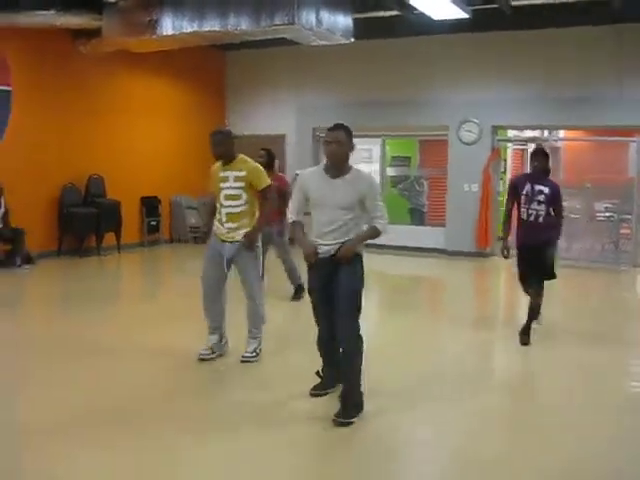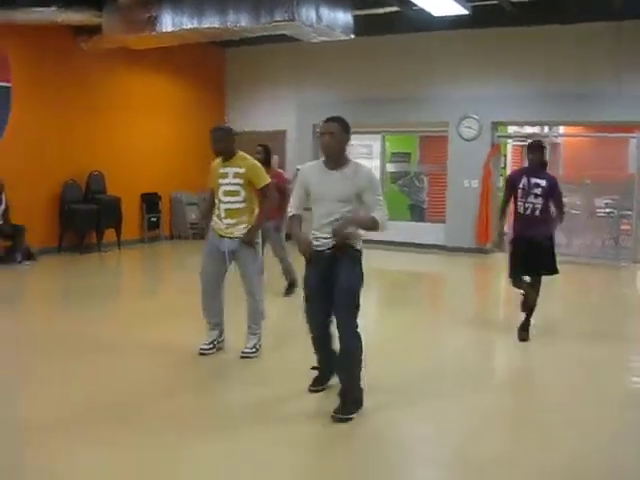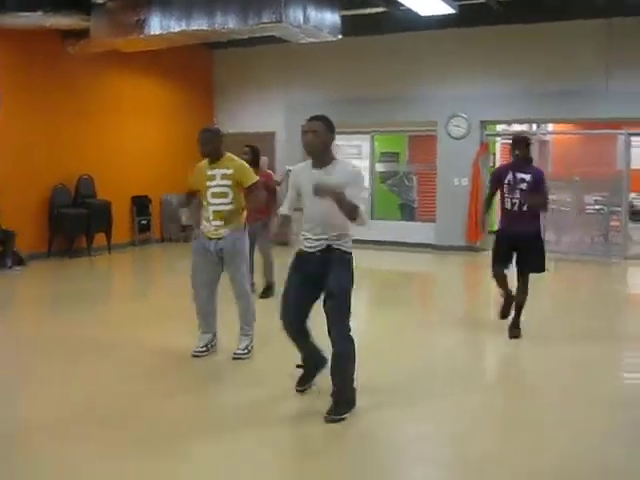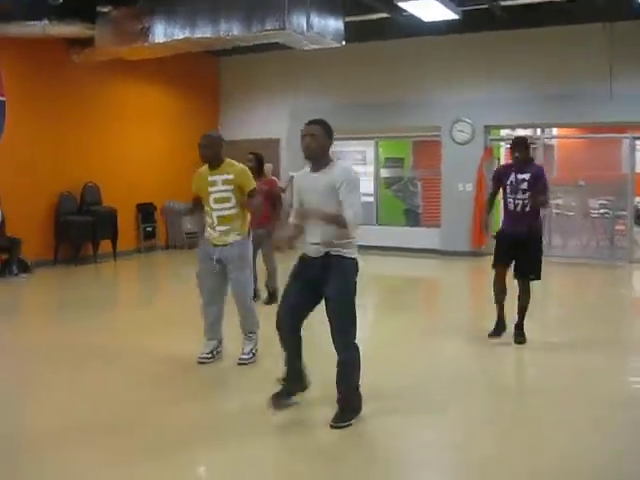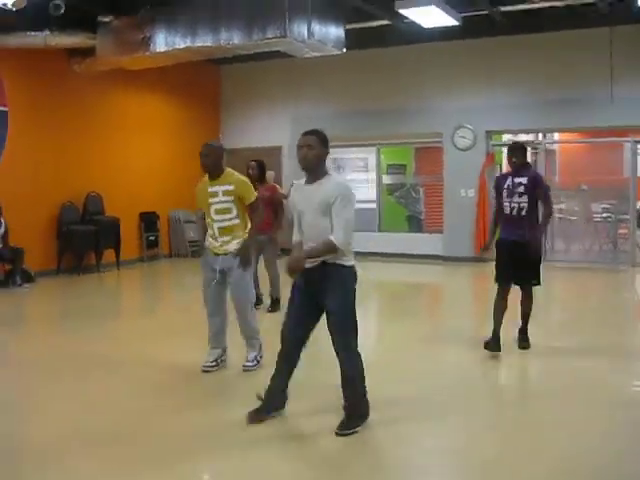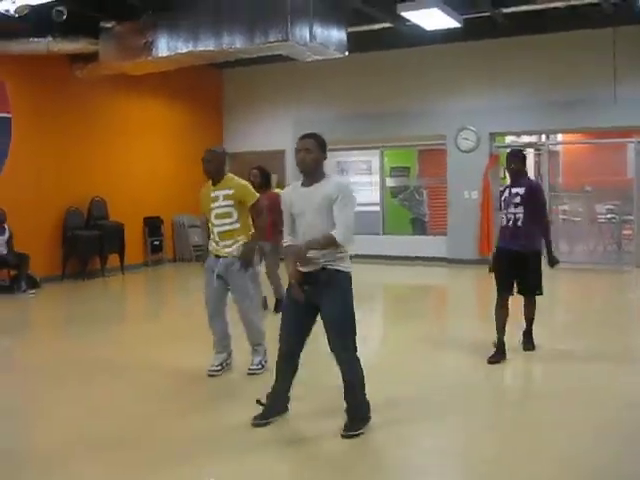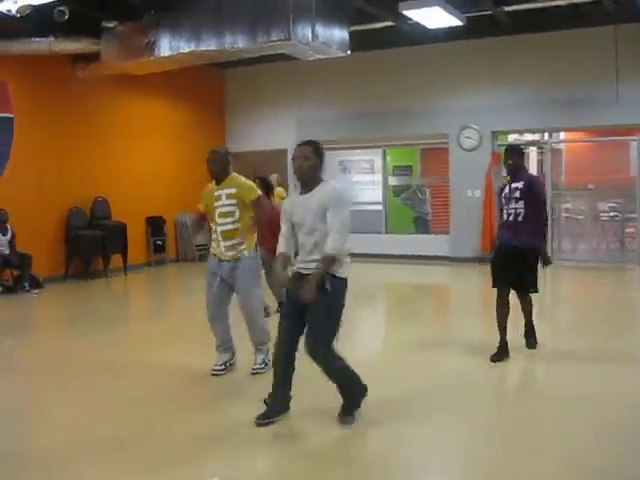
dt=0.1s
person 1, frame 1
left shoulder: (365, 182)
right shoulder: (306, 178)
left elbow: (380, 222)
right elbow: (294, 213)
left wrist: (356, 242)
right wrist: (304, 242)
left hip: (348, 260)
right hip: (318, 260)
left knee: (347, 328)
right knee: (325, 327)
left ankle: (352, 400)
right ankle: (332, 375)
person 1, frame 2
left shoulder: (364, 175)
right shoulder: (307, 171)
left elbow: (380, 219)
right elbow: (295, 206)
left wrist: (353, 222)
right wrist: (297, 233)
left hip: (347, 254)
right hip: (316, 252)
left knee: (346, 326)
right knee: (317, 321)
left ankle: (351, 396)
right ankle: (328, 366)
person 1, frame 3
left shoulder: (349, 172)
right shoulder: (298, 172)
left elbow: (360, 216)
right elbow: (288, 206)
left wrist: (335, 194)
right wrist: (279, 226)
left hip: (337, 256)
right hip: (306, 254)
left knee: (338, 329)
right knee: (290, 318)
left ankle: (344, 396)
right ankle: (313, 362)
person 1, frame 4
left shoulder: (345, 174)
right shoulder: (300, 178)
left elbow: (352, 221)
left wrist: (316, 214)
right wrist: (289, 234)
left hip: (339, 262)
right hip: (310, 259)
left knee: (342, 335)
right knee: (286, 320)
left ankle: (350, 402)
right ankle: (294, 380)
person 1, frame 5
left shoulder: (339, 188)
right shoulder: (296, 192)
left elbow: (342, 239)
left wrist: (304, 255)
right wrist: (294, 260)
left hip: (337, 272)
right hip: (307, 272)
left knee: (345, 346)
right knee: (291, 339)
left ankle: (356, 410)
right ankle: (274, 400)
person 1, frame 6
left shoulder: (338, 188)
right shoulder: (289, 194)
left elbow: (343, 236)
left wrist: (305, 247)
right wrist: (291, 268)
left hip: (331, 275)
right hip: (302, 276)
left knee: (342, 347)
right knee: (289, 343)
left ankle: (358, 411)
right ankle: (276, 402)
person 1, frame 7
left shoulder: (334, 194)
right shoulder: (290, 203)
left elbow: (336, 244)
right elbow: (286, 243)
left wrist: (315, 281)
right wrist: (282, 262)
left hip: (329, 279)
right hip: (300, 277)
left knee: (317, 346)
right knee: (284, 344)
left ankle: (353, 393)
right ankle: (279, 402)
person 2, frame 1
left shoulder: (251, 168)
right shoulder: (215, 170)
left elbow: (268, 201)
left wrist: (256, 231)
right wrist: (208, 227)
left hip: (245, 240)
right hip: (218, 239)
left knee: (253, 292)
right knee: (210, 288)
left ankle: (254, 340)
right ankle: (216, 338)
person 2, frame 2
left shoulder: (250, 166)
right shoulder: (214, 166)
left elbow: (269, 198)
left wrist: (255, 228)
right wrist: (203, 220)
left hip: (244, 235)
right hip: (217, 235)
left knee: (253, 287)
right knee: (209, 284)
left ankle: (254, 335)
right ankle: (215, 333)
person 2, frame 3
left shoulder: (238, 166)
right shoulder: (199, 168)
left elbow: (258, 194)
right elbow: (192, 194)
left wrist: (239, 211)
left hip: (232, 236)
right hip: (205, 237)
left knee: (241, 289)
right knee: (202, 287)
left ankle: (246, 337)
right ankle: (208, 335)
person 2, frame 4
left shoulder: (239, 171)
right shoulder: (200, 175)
left elbow: (255, 199)
left wrist: (246, 207)
left hip: (236, 243)
right hip: (210, 244)
left knee: (242, 294)
right knee: (209, 295)
left ankle: (250, 341)
right ankle: (213, 342)
person 2, frame 5
left shoulder: (239, 182)
right shoulder: (202, 186)
left elbow: (256, 213)
left wrist: (248, 245)
right wrist: (205, 245)
left hip: (237, 253)
right hip: (212, 254)
left knee: (243, 303)
right knee: (213, 305)
left ankle: (254, 348)
right ankle: (217, 350)
person 2, frame 6
left shoulder: (240, 186)
right shoulder: (205, 191)
left elbow: (260, 216)
left wrist: (250, 245)
right wrist: (212, 245)
left hip: (240, 255)
right hip: (215, 257)
left knee: (248, 308)
right knee: (214, 308)
left ankle: (259, 353)
right ankle: (223, 354)
person 2, frame 7
left shoulder: (243, 185)
right shoulder: (208, 191)
left elbow: (265, 209)
right elbow: (203, 216)
left wrist: (252, 225)
right wrist: (198, 224)
left hip: (243, 257)
right hip: (217, 259)
left knee: (251, 308)
right knee: (215, 310)
left ankle: (262, 352)
right ankle: (226, 353)
person 3, frame 1
left shoulder: (553, 188)
right shoulder: (517, 182)
left elbow: (558, 219)
right elbow: (508, 212)
left wrist: (554, 245)
right wrist: (505, 239)
left hip: (544, 242)
right hip: (523, 241)
left knee: (537, 285)
right knee: (527, 285)
left ankle: (527, 328)
right ankle: (535, 306)
person 3, frame 2
left shoulder: (550, 181)
right shoulder: (515, 177)
left elbow: (560, 212)
right elbow: (505, 204)
left wrist: (550, 226)
right wrist: (500, 230)
left hip: (542, 236)
right hip: (520, 235)
left knee: (536, 280)
right knee: (516, 279)
left ankle: (525, 323)
right ankle: (528, 294)
person 3, frame 3
left shoulder: (536, 174)
right shoulder: (500, 171)
left elbow: (544, 204)
right elbow: (490, 196)
left wrist: (533, 200)
right wrist: (483, 217)
left hip: (529, 232)
right hip: (506, 230)
left knee: (523, 277)
right knee: (497, 270)
left ankle: (516, 321)
right ankle: (507, 296)
person 3, frame 4
left shoulder: (537, 172)
right shoulder: (501, 172)
left elbow: (544, 200)
right elbow: (492, 196)
right wrist: (485, 217)
left hip: (529, 233)
right hip: (507, 231)
left knee: (524, 281)
right knee: (499, 272)
left ankle: (519, 325)
right ankle: (500, 320)
person 3, frame 5
left shoulder: (534, 177)
right shoulder: (501, 180)
left elbow: (548, 209)
left wrist: (539, 234)
right wrist: (490, 237)
left hip: (529, 240)
right hip: (506, 239)
left knee: (526, 287)
right knee: (502, 287)
left ankle: (523, 330)
right ankle: (495, 337)
person 3, frame 6
left shoulder: (533, 187)
right shoulder: (503, 192)
left elbow: (544, 220)
left wrist: (550, 251)
right wrist: (494, 257)
left hip: (529, 250)
right hip: (504, 250)
left knee: (529, 295)
right knee: (502, 296)
left ankle: (528, 333)
right ankle: (500, 346)
person 3, frame 7
left shoulder: (532, 182)
right shoulder: (504, 188)
left elbow: (543, 216)
left wrist: (543, 249)
right wrist: (497, 242)
left hip: (528, 246)
right hip: (505, 246)
left knee: (523, 294)
right knee: (502, 294)
left ankle: (529, 328)
right ankle: (502, 345)
person 4, frame 1
left shoulder: (280, 179)
left elbow: (287, 202)
left wrist: (282, 222)
left hip: (276, 225)
left knee: (285, 256)
left ankle: (298, 286)
person 4, frame 2
left shoulder: (277, 175)
left elbow: (286, 198)
left wrist: (281, 217)
left hip: (274, 220)
left knee: (279, 252)
left ankle: (291, 280)
person 4, frame 3
left shoulder: (266, 175)
left elbow: (273, 197)
left wrist: (269, 217)
left hip: (261, 221)
right hip: (246, 220)
left knee: (266, 253)
right knee: (246, 254)
left ankle: (269, 284)
right ankle: (249, 283)
person 4, frame 4
left shoulder: (270, 182)
left elbow: (278, 205)
left wrist: (273, 224)
left hip: (266, 228)
right hip: (250, 228)
left knee: (269, 261)
left ankle: (272, 291)
right ankle: (254, 291)
person 4, frame 5
left shoulder: (272, 189)
left elbow: (280, 211)
left wrist: (275, 230)
left hip: (268, 234)
left knee: (271, 267)
left ankle: (275, 298)
right ankle: (257, 296)
person 4, frame 6
left shoulder: (274, 197)
left elbow: (281, 219)
left wrist: (278, 239)
left hip: (271, 241)
left knee: (272, 272)
left ankle: (280, 300)
right ankle: (260, 299)
person 4, frame 7
left shoulder: (273, 210)
left elbow: (280, 231)
left wrist: (277, 252)
left hip: (271, 250)
right hip: (258, 247)
left knee: (272, 280)
left ankle: (281, 301)
